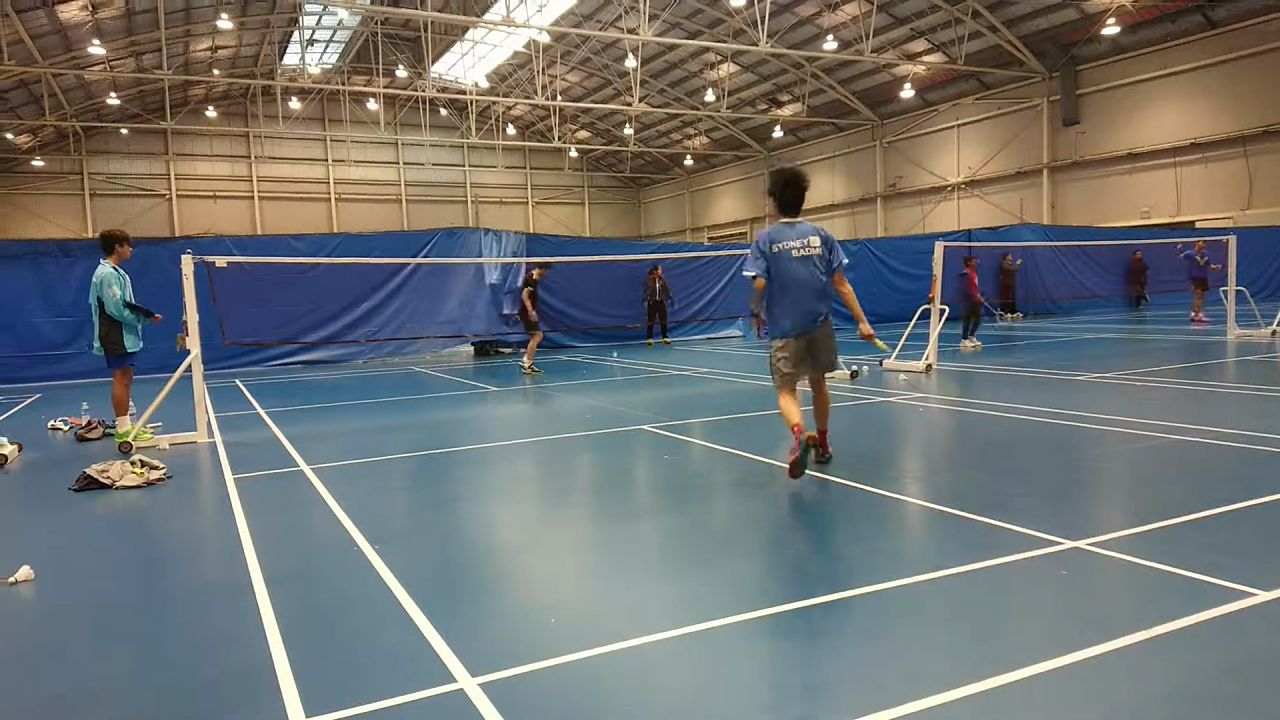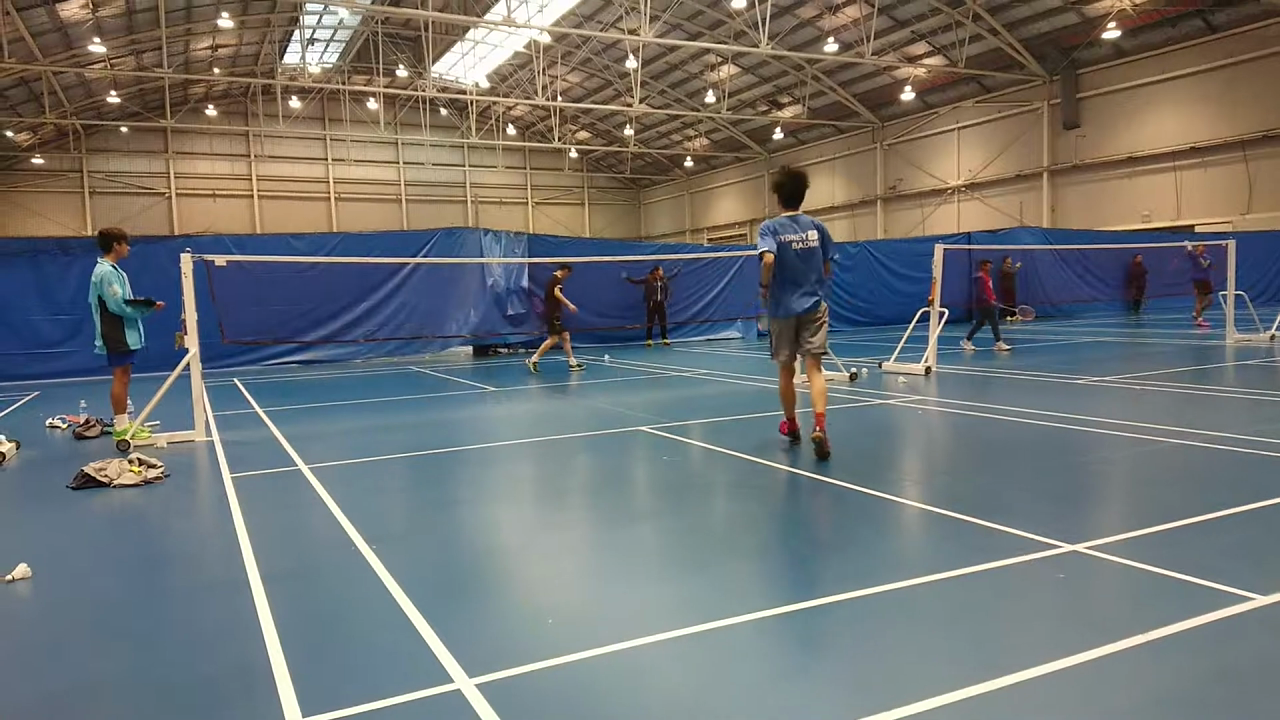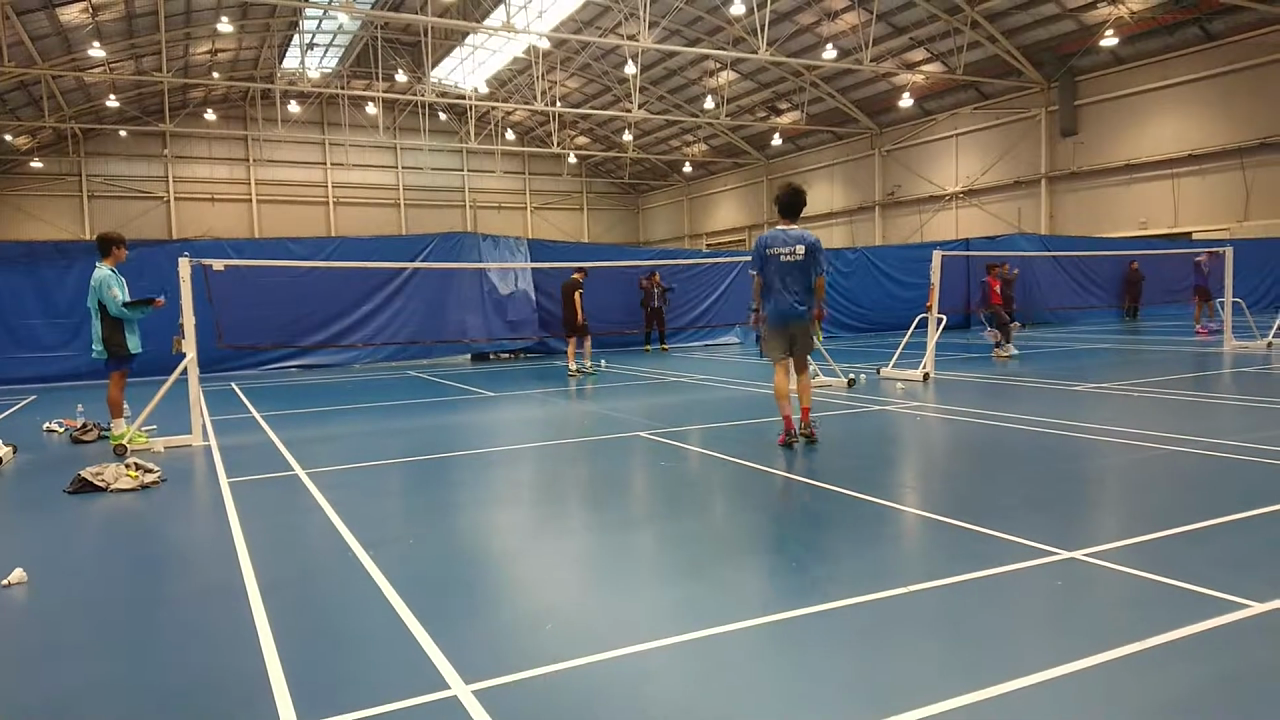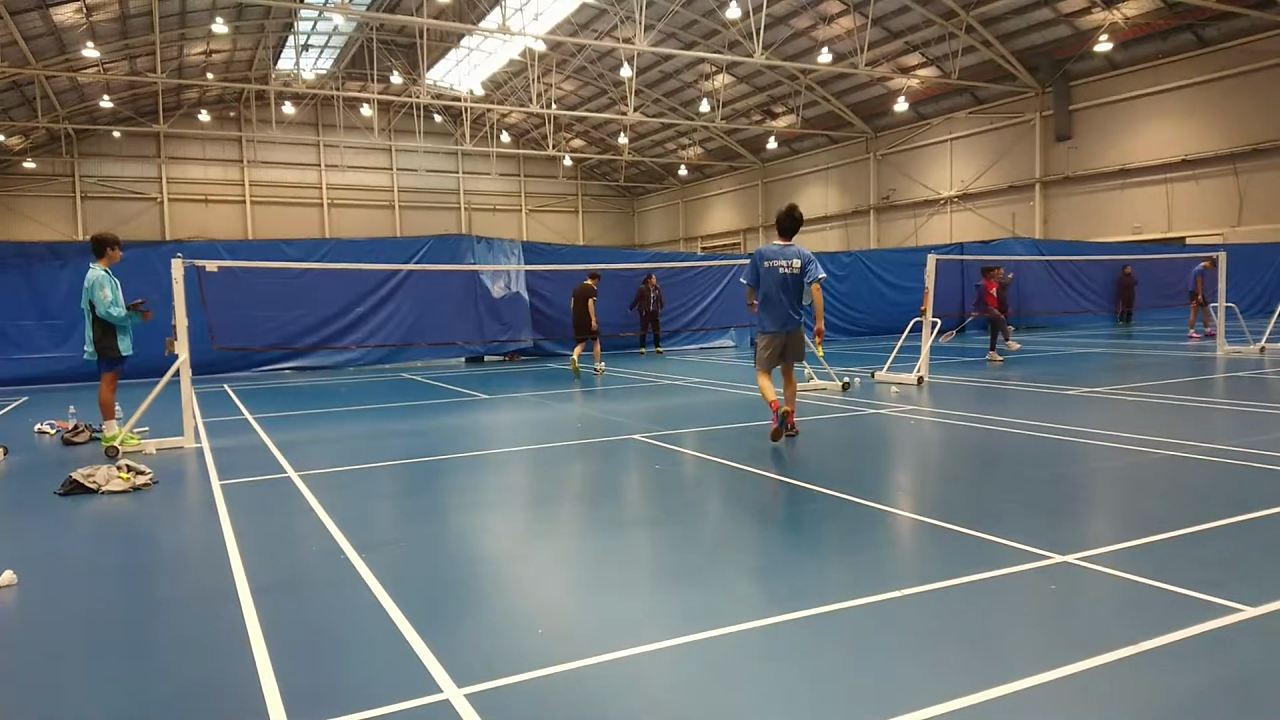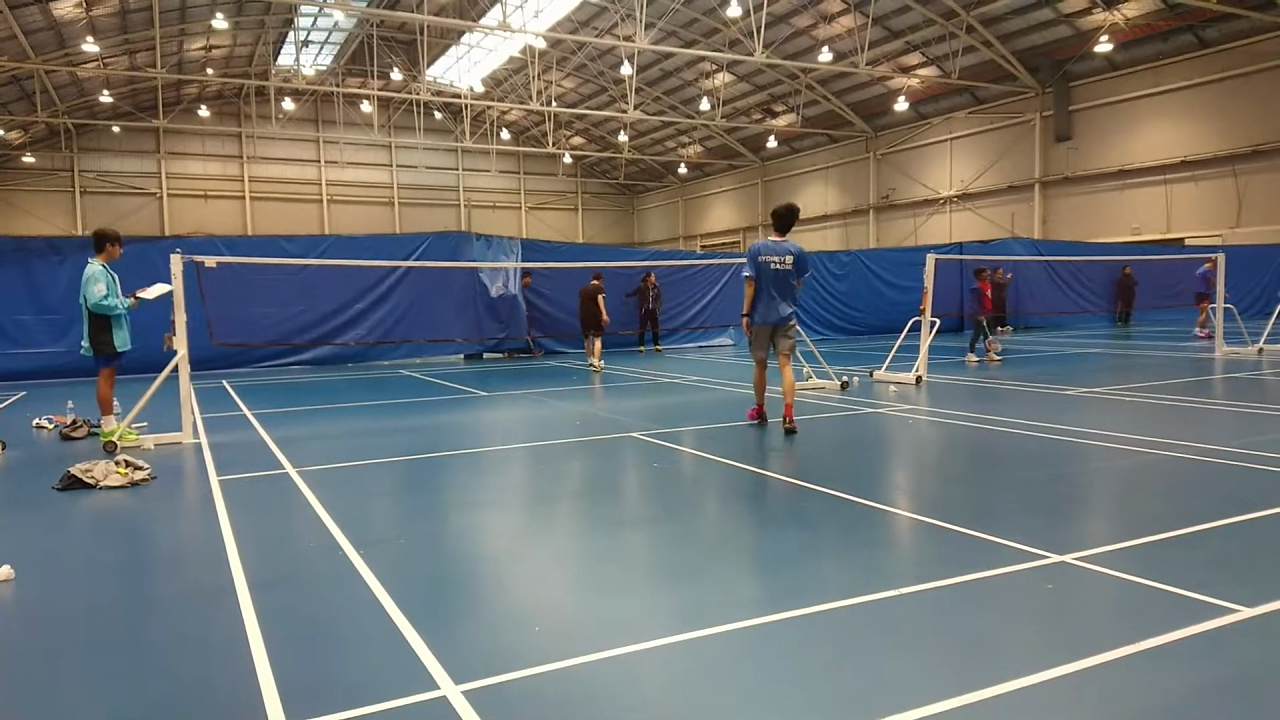
dt=0.3s
person 1, frame 1
left shoulder: (765, 238)
right shoulder: (821, 235)
left elbow: (760, 284)
right elbow: (840, 283)
left wrist: (757, 310)
right wrist: (861, 322)
left hip: (785, 327)
right hip: (819, 323)
left knee: (786, 392)
right knee: (818, 384)
left ankle: (800, 435)
right ankle: (822, 446)
person 1, frame 2
left shoulder: (769, 227)
right shoulder: (817, 227)
left elbow: (768, 260)
right elbow: (827, 268)
left wrist: (764, 286)
left hip: (783, 310)
right hip: (813, 308)
left knee: (786, 370)
right knee: (814, 369)
left ankle: (791, 425)
right ankle: (819, 427)
person 1, frame 3
left shoulder: (764, 240)
right shoulder: (810, 241)
left elbow: (758, 281)
right elbow: (819, 280)
left wrist: (756, 309)
right wrist: (818, 308)
left hip: (773, 315)
right hip: (801, 314)
left knee: (781, 369)
right knee: (802, 369)
left ankle: (789, 428)
right ankle: (806, 421)
person 1, frame 4
left shoulder: (761, 254)
right shoulder: (805, 256)
left elbow: (750, 289)
right elbow: (816, 288)
left wrist: (752, 303)
right wrist: (820, 322)
left hip: (768, 326)
right hip: (793, 325)
left knee: (763, 375)
right knee: (787, 372)
left ankle: (778, 410)
right ankle: (790, 422)
person 1, frame 5
left shoulder: (757, 249)
right shoulder: (797, 251)
left elbow: (750, 284)
left wrist: (745, 314)
left hip: (760, 316)
right hip: (786, 316)
left knee: (760, 364)
right knee: (785, 364)
left ankle: (759, 410)
right ankle: (788, 416)
person 2, frame 1
left shoulder: (115, 272)
right shoulder: (107, 274)
right elbow: (116, 309)
left wrist: (141, 312)
right wrist: (144, 317)
left hip: (124, 335)
right hip: (116, 337)
left knee: (126, 379)
right knee: (121, 380)
left ankle: (126, 424)
right ankle: (122, 429)
person 2, frame 2
left shoulder: (112, 270)
right shoulder: (106, 272)
right elbow: (118, 306)
left wrist: (141, 303)
right wrist: (147, 308)
left hip: (124, 333)
right hip: (117, 335)
left knee: (124, 377)
right knee: (120, 378)
left ankle: (124, 422)
right ankle: (121, 427)
person 2, frame 3
left shoulder: (109, 274)
right shoulder: (106, 276)
right elbow: (118, 309)
left wrist: (143, 305)
right wrist: (147, 307)
left hip: (121, 338)
right hip: (115, 339)
left knee: (120, 381)
right knee: (116, 382)
left ankle: (120, 427)
right ankle: (118, 432)
person 2, frame 4
left shoulder: (103, 275)
right shoulder: (99, 277)
right elbow: (106, 311)
left wrist: (130, 308)
right wrist: (136, 315)
left hip: (113, 339)
right hip: (107, 340)
left knee: (111, 383)
right knee: (108, 383)
left ankle: (112, 429)
right ankle: (110, 433)
person 2, frame 5
left shoulder: (103, 270)
right shoulder: (96, 272)
right elbow: (97, 303)
left wrist: (130, 298)
right wrist: (125, 303)
left hip: (112, 334)
right hip: (104, 336)
left knee: (109, 378)
right knee: (106, 379)
left ankle: (110, 424)
right ankle: (108, 428)
